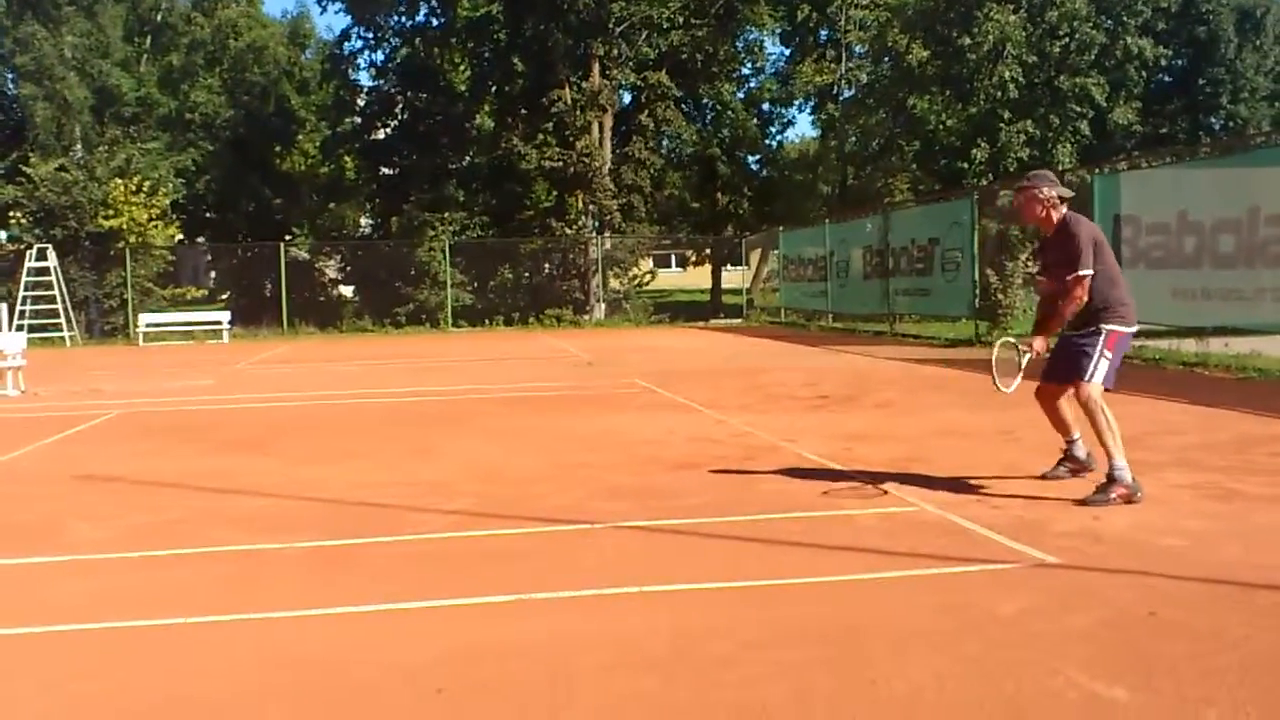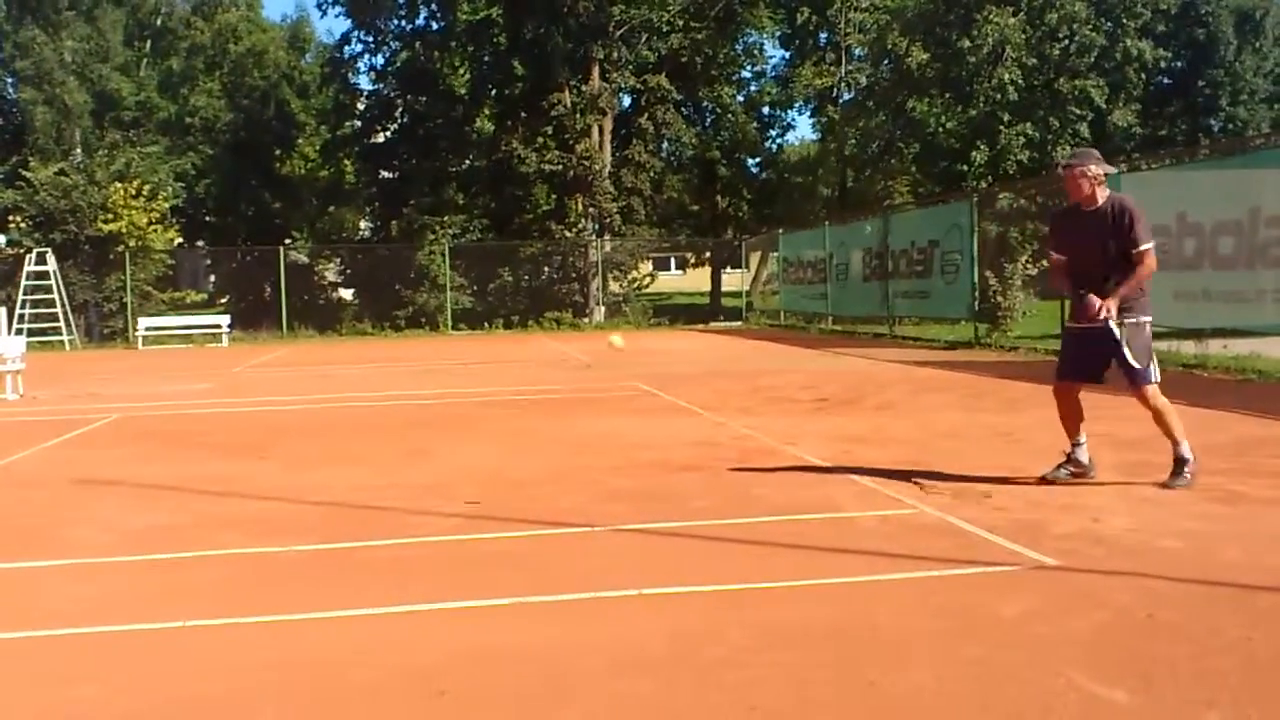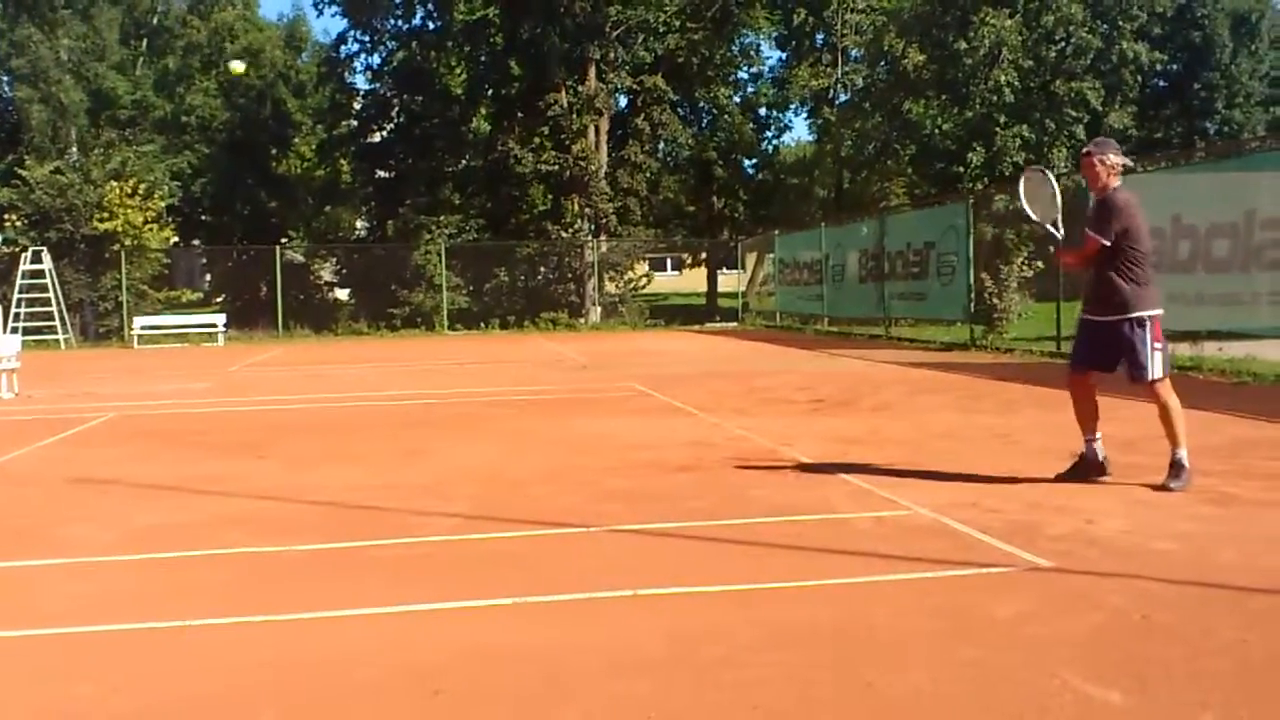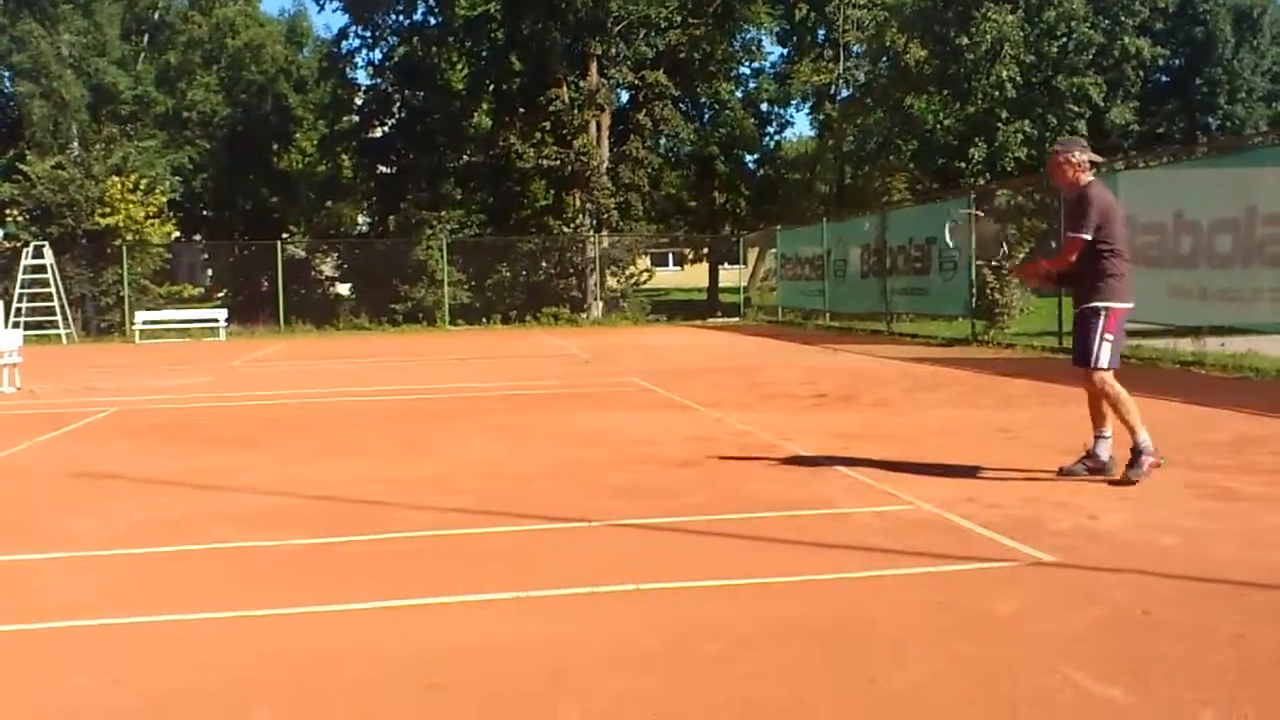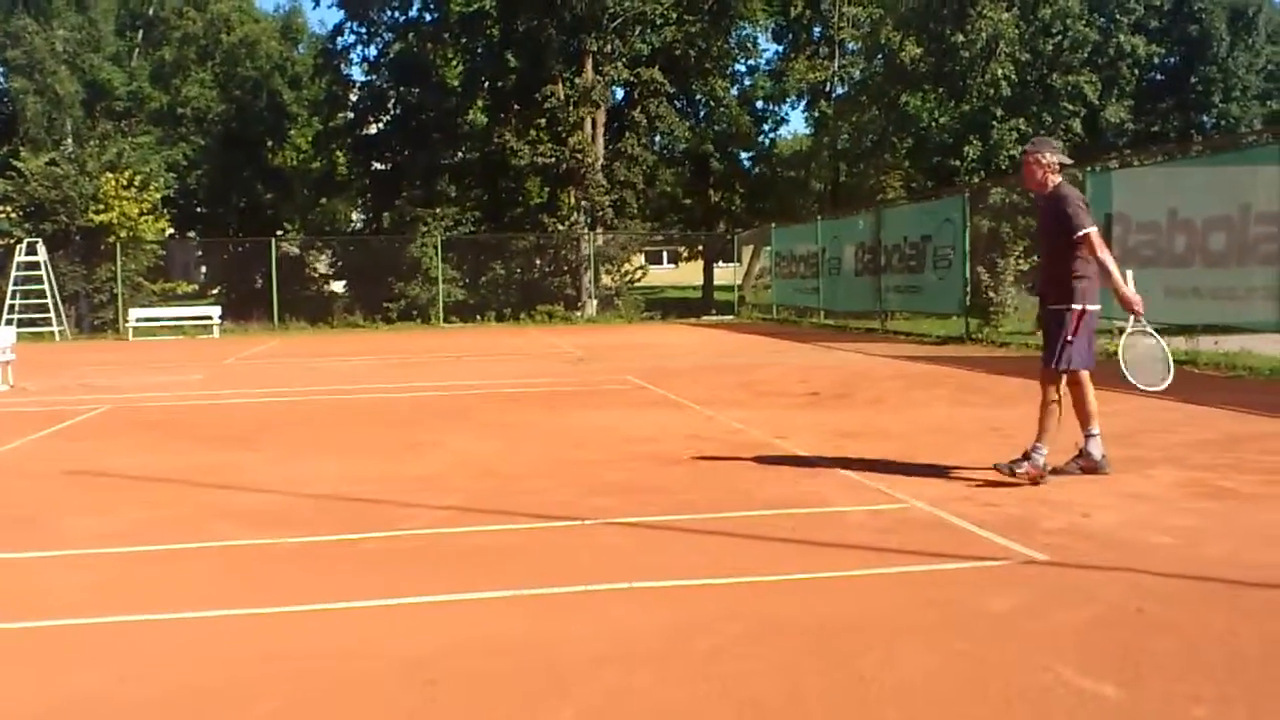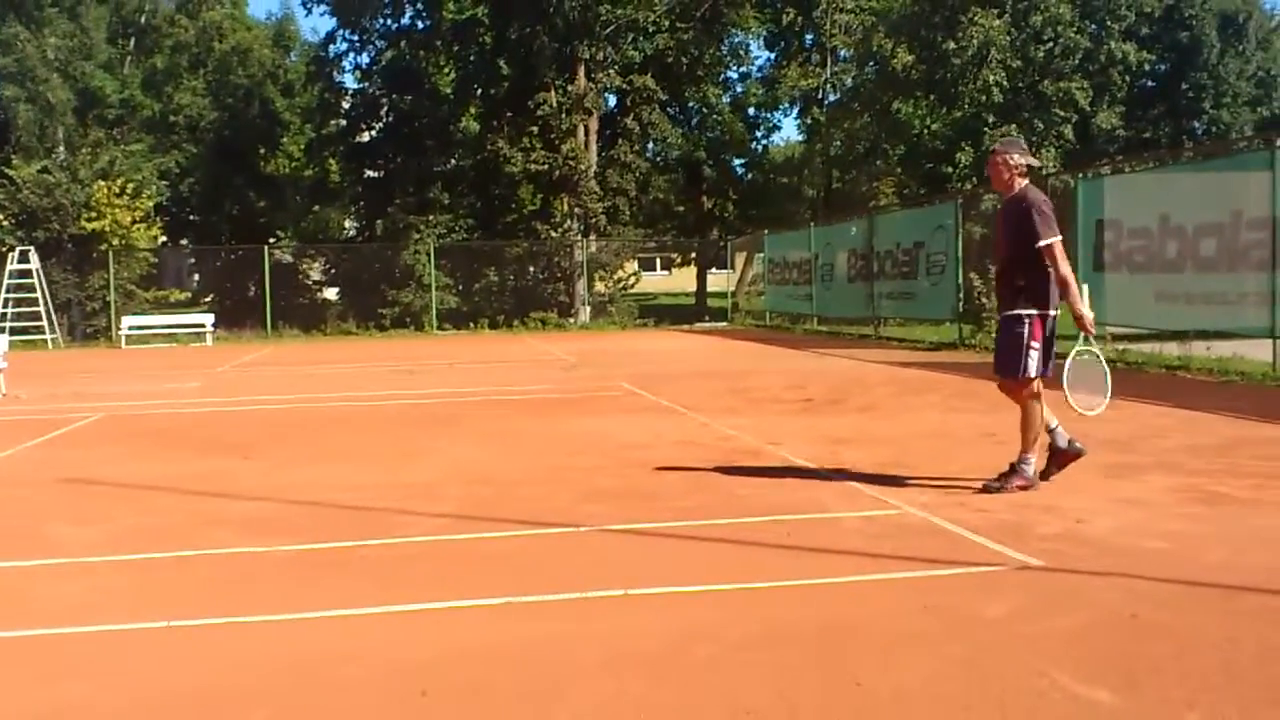
dt=0.4s
person 1, frame 1
left shoulder: (1077, 231)
right shoulder: (1048, 239)
left elbow: (1078, 295)
right elbow: (1048, 291)
left wrist: (1044, 336)
right wrist: (1040, 333)
left hip: (1109, 322)
right hip: (1081, 325)
left knee: (1087, 393)
right knee: (1046, 392)
left ankle: (1123, 479)
right ankle: (1078, 454)
person 1, frame 2
left shoulder: (1125, 209)
right shoulder: (1062, 219)
left elbow: (1147, 263)
right elbow: (1058, 269)
left wrist: (1115, 299)
right wrist: (1082, 299)
left hip: (1128, 315)
right hip: (1084, 320)
left knee: (1147, 393)
right knee: (1064, 390)
left ankle: (1184, 458)
right ankle: (1080, 459)
person 1, frame 3
left shoulder: (1116, 203)
right shoulder: (1103, 201)
left elbow: (1083, 254)
left wrist: (1061, 255)
right wrist: (1075, 260)
left hip: (1135, 310)
right hip: (1099, 310)
left knee: (1158, 387)
right knee: (1078, 381)
left ankle: (1180, 462)
right ankle: (1093, 457)
person 1, frame 4
left shoulder: (1089, 197)
right shoulder: (1085, 195)
left elbow: (1070, 254)
left wrist: (1035, 268)
right wrist: (1047, 273)
left hip: (1106, 298)
right hip: (1093, 298)
left knee: (1097, 378)
right knee: (1092, 378)
left ankle: (1144, 448)
right ankle: (1101, 454)
person 1, frame 5
left shoulder: (1065, 199)
right shoulder: (1047, 202)
left elbow: (1095, 246)
left wrist: (1121, 288)
right wrist: (1044, 307)
left hip: (1072, 302)
right hip: (1061, 301)
left knee: (1052, 377)
right knee: (1076, 376)
left ankle: (1037, 460)
right ankle: (1093, 452)
person 1, frame 6
left shoulder: (1032, 203)
right shoulder: (1010, 204)
left elbow: (1057, 257)
left wrist: (1076, 303)
left hip: (1031, 307)
right hip: (1015, 307)
left knee: (1027, 384)
right knee: (1009, 383)
left ankle: (1025, 469)
right ankle: (1061, 442)
